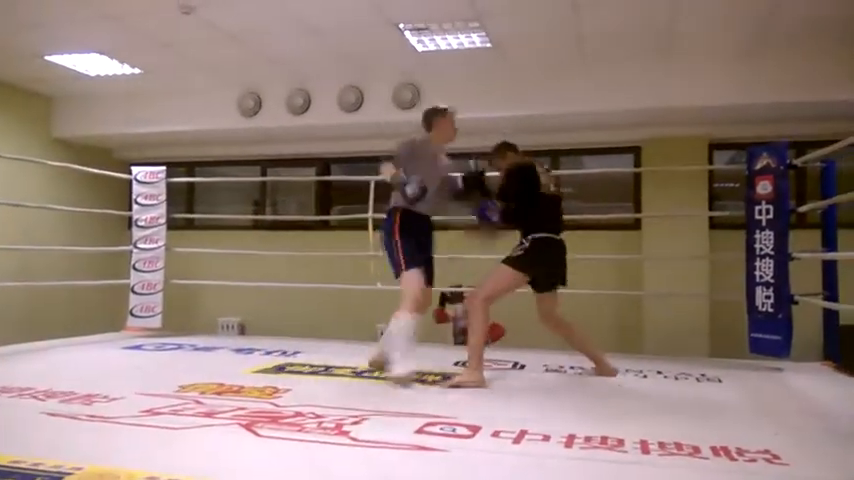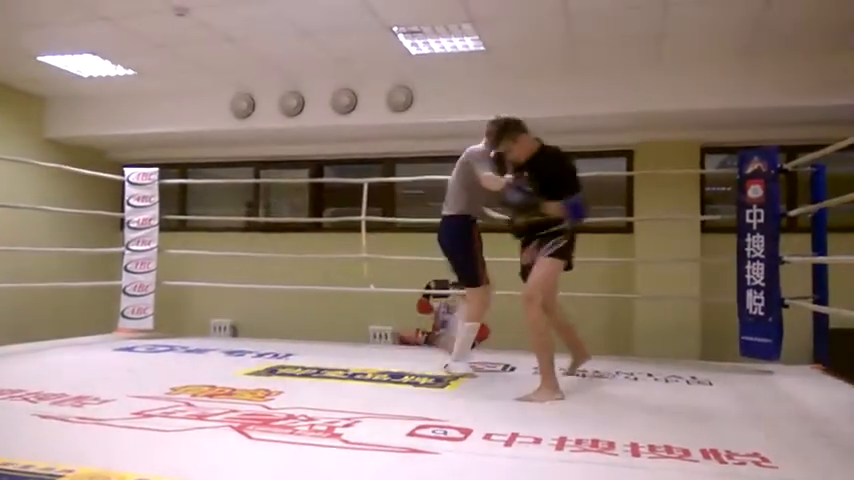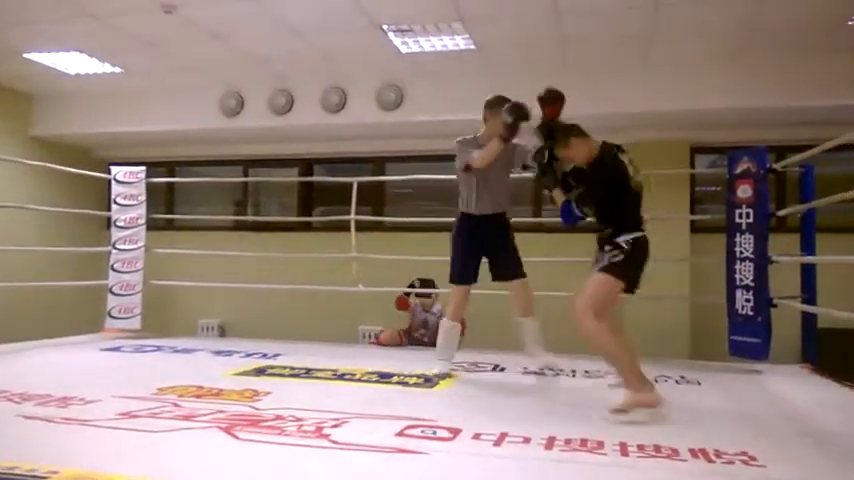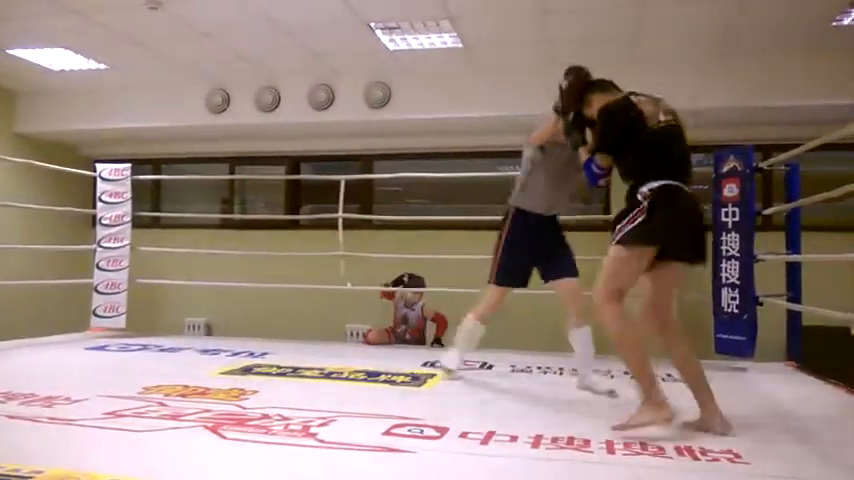
dt=0.4s
person 1, frame 1
left shoulder: (517, 172)
right shoulder: (540, 178)
left elbow: (497, 211)
left hip: (535, 247)
right hip: (554, 249)
left knee: (478, 298)
right knee: (549, 315)
left ankle: (474, 371)
right ankle: (602, 364)
person 1, frame 2
left shoulder: (555, 160)
right shoulder: (522, 164)
left elbow: (575, 211)
right elbow: (516, 196)
left wrist: (538, 207)
right wrist: (517, 201)
left hip: (556, 236)
right hip: (534, 237)
left knee: (532, 300)
right knee: (547, 306)
left ankle: (549, 385)
right ankle: (579, 353)
person 1, frame 3
left shoulder: (603, 168)
right shoulder: (608, 154)
left elbow: (572, 215)
right elbow: (584, 190)
left wrist: (553, 186)
right wrist: (562, 175)
left hip: (623, 246)
right hip: (620, 246)
left knee: (585, 313)
right knee: (602, 317)
left ankle: (640, 388)
right ankle: (640, 385)
person 1, frame 4
left shoulder: (613, 111)
right shoulder: (652, 105)
left elbow: (597, 173)
left wrist: (586, 139)
left hip: (655, 203)
right hip: (683, 208)
left knee: (605, 298)
right knee: (658, 317)
left ankle: (653, 401)
right ankle: (711, 412)
person 2, frame 1
left shoulder: (443, 162)
right shoulder: (413, 146)
left elbow: (450, 191)
right elbow: (386, 168)
right wrist: (400, 181)
left hip: (421, 227)
right hip: (401, 223)
left knee: (423, 298)
right knee: (414, 289)
left ankle: (383, 355)
right ankle: (400, 360)
person 2, frame 2
left shoulder: (479, 156)
right shoulder: (478, 155)
right elbow: (490, 183)
left hip: (452, 228)
right hip: (462, 229)
left knee: (475, 295)
right knee: (480, 296)
left ankle: (457, 350)
right ankle: (457, 360)
person 2, frame 3
left shoulder: (511, 149)
right shoulder: (465, 145)
right elbow: (477, 161)
right wrist: (505, 133)
left hip: (498, 225)
right hip: (469, 225)
left knee: (523, 294)
right knee: (458, 299)
left ankle: (537, 354)
right ankle: (443, 361)
person 2, frame 4
left shoulder: (577, 152)
right shoulder: (542, 142)
right elbow: (537, 138)
right wrist: (563, 111)
left hip: (551, 227)
right hip: (521, 222)
left knee: (574, 298)
right knee: (493, 301)
left ankle: (587, 375)
right ankle: (455, 355)
